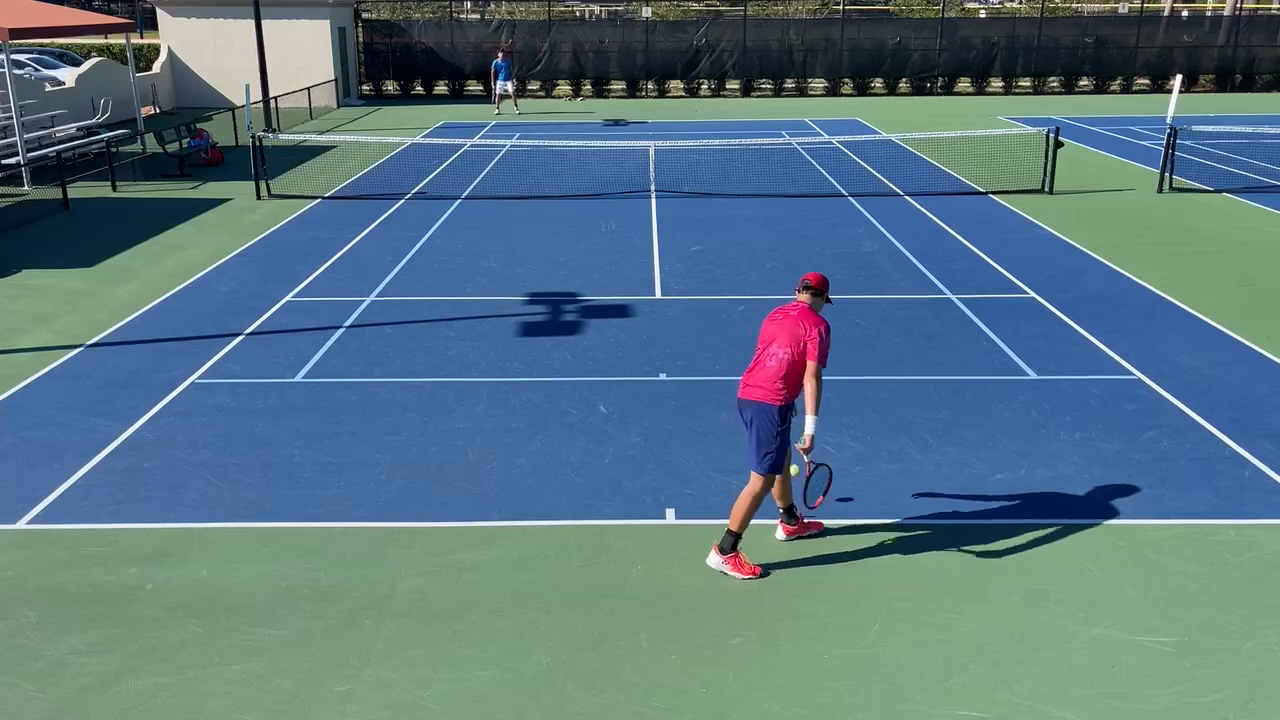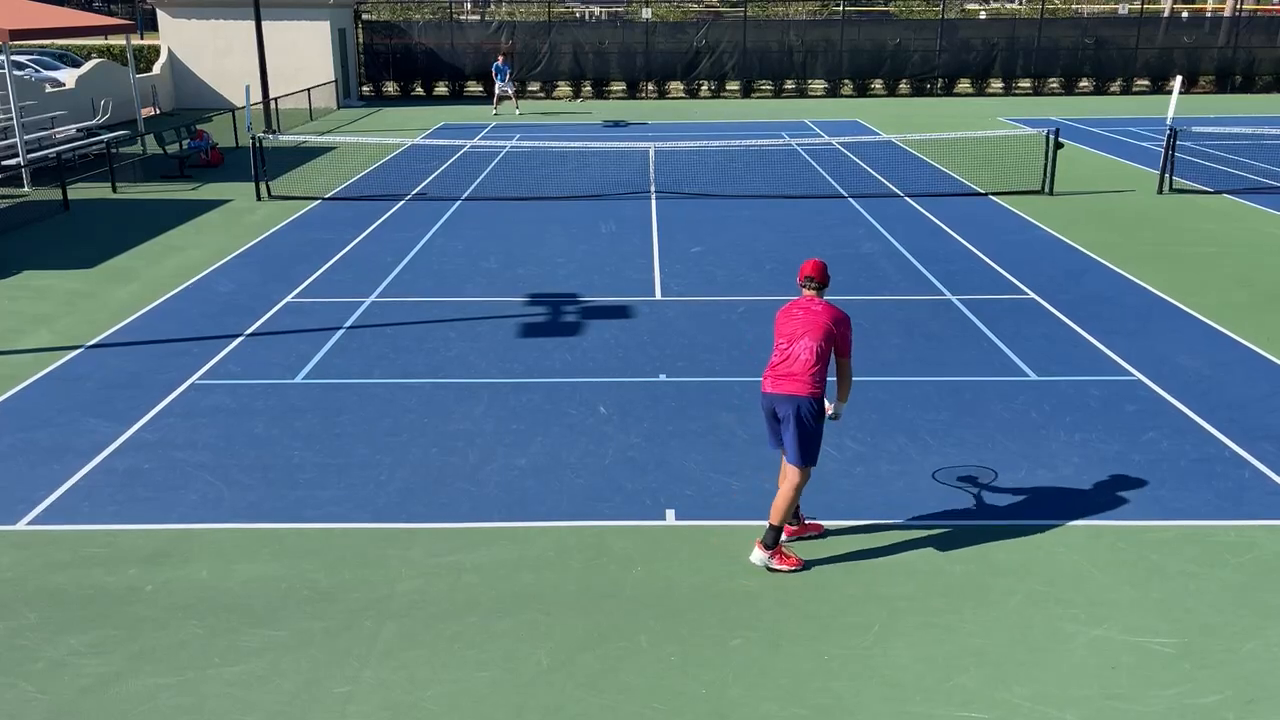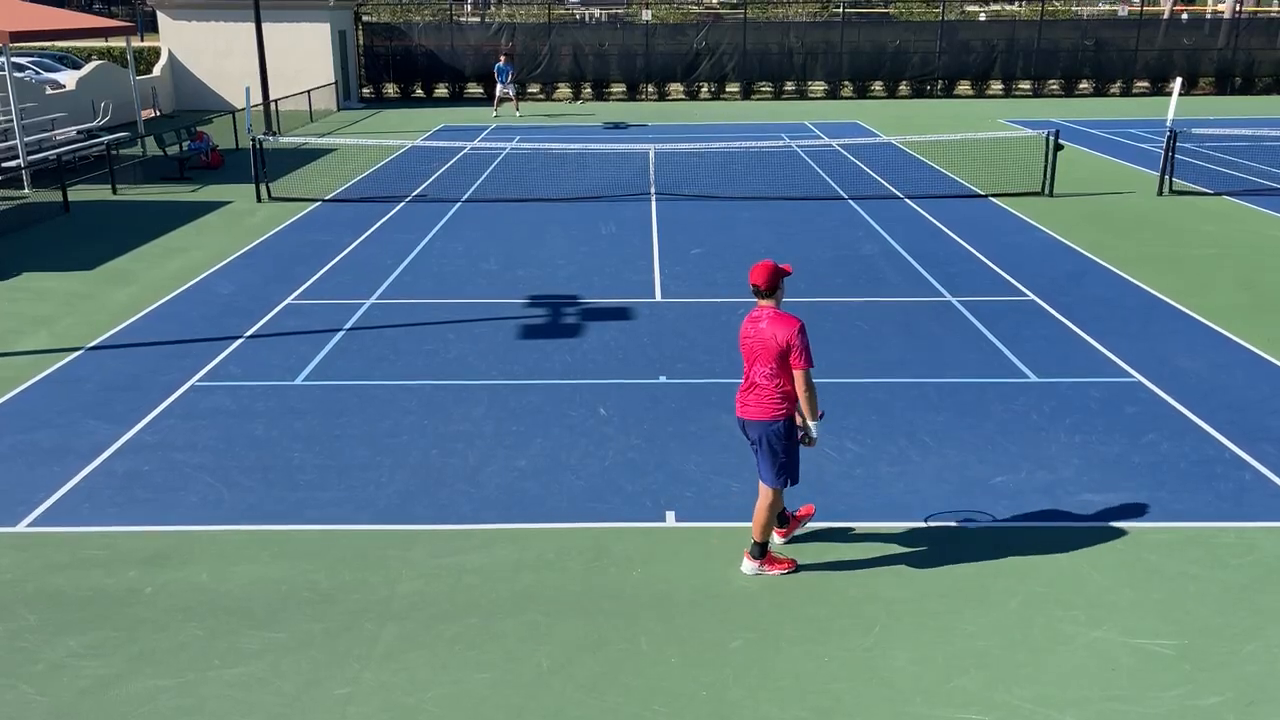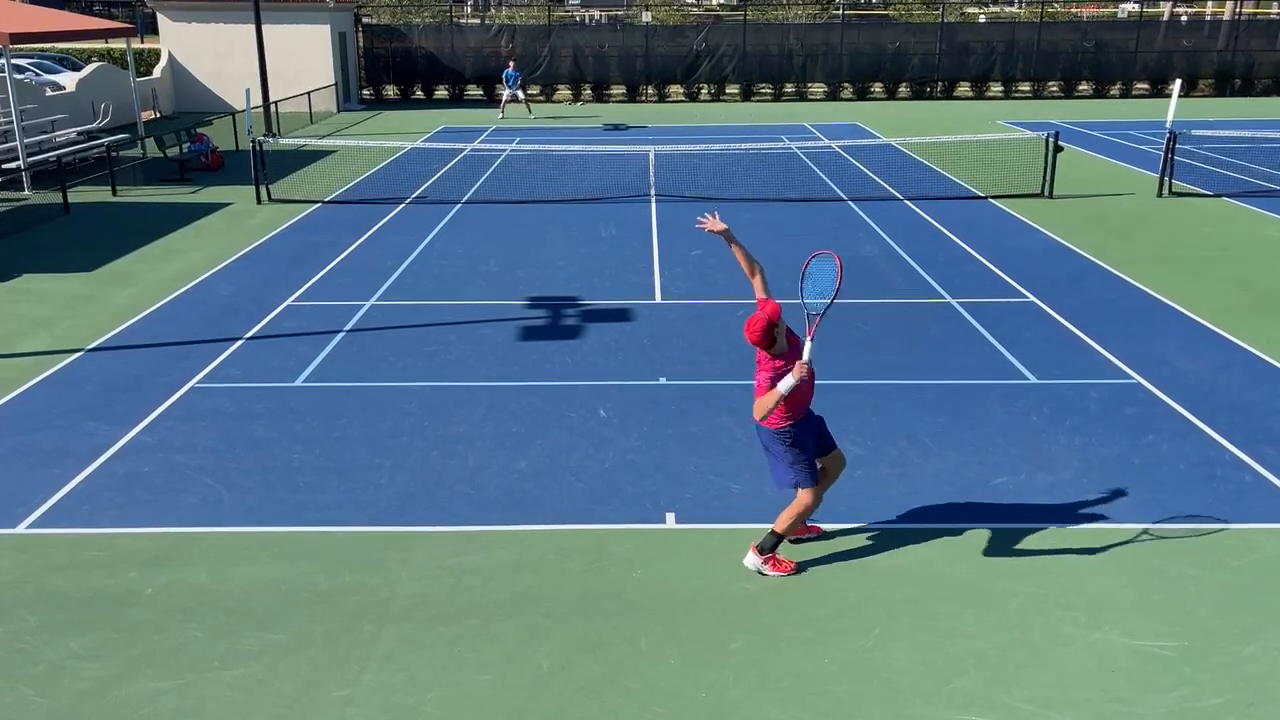
dt=1s
person 1, frame 1
left shoulder: (775, 315)
right shoulder: (817, 324)
right elbow: (812, 377)
right wrist: (810, 428)
left hip: (748, 393)
right hip: (770, 402)
left knee: (780, 457)
right knee: (761, 480)
left ankle: (791, 522)
right ankle: (724, 552)
person 1, frame 2
left shoulder: (784, 312)
right shoulder: (839, 318)
right elbow: (844, 370)
right wrist: (839, 405)
left hip: (770, 390)
right hip: (802, 397)
left knee: (790, 459)
right knee: (798, 473)
left ankle: (793, 522)
right ankle: (767, 547)
person 1, frame 3
left shoulder: (748, 323)
right shoulder: (792, 326)
right elbow: (803, 386)
left wrist: (796, 413)
right wrist: (813, 424)
left hip: (746, 411)
right hip: (772, 418)
left knee: (772, 476)
right knee: (771, 487)
left ankle: (783, 524)
right ankle: (756, 558)
person 1, frame 4
left shoulder: (766, 318)
right shoulder: (770, 370)
left elbow: (755, 272)
right elbow: (759, 413)
left wrist: (727, 236)
right wrist: (790, 380)
left hip: (800, 416)
right hip: (782, 430)
left knee: (835, 463)
right knee: (809, 497)
left ankle: (794, 525)
right ankle: (760, 553)
